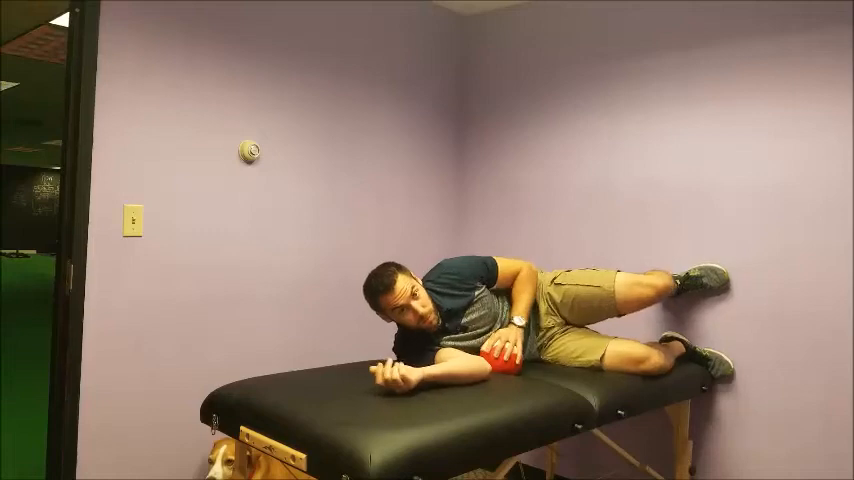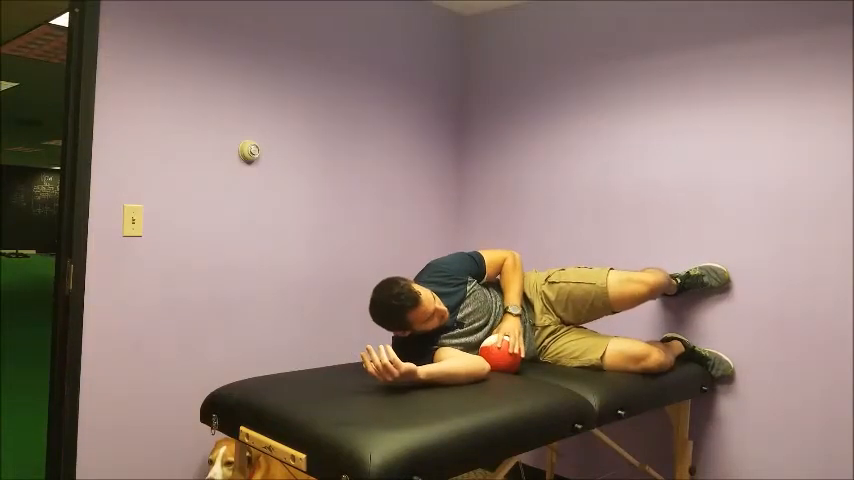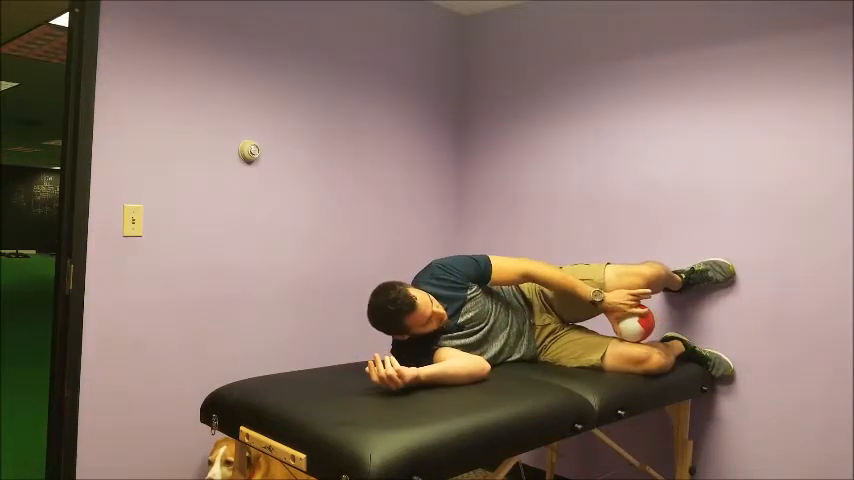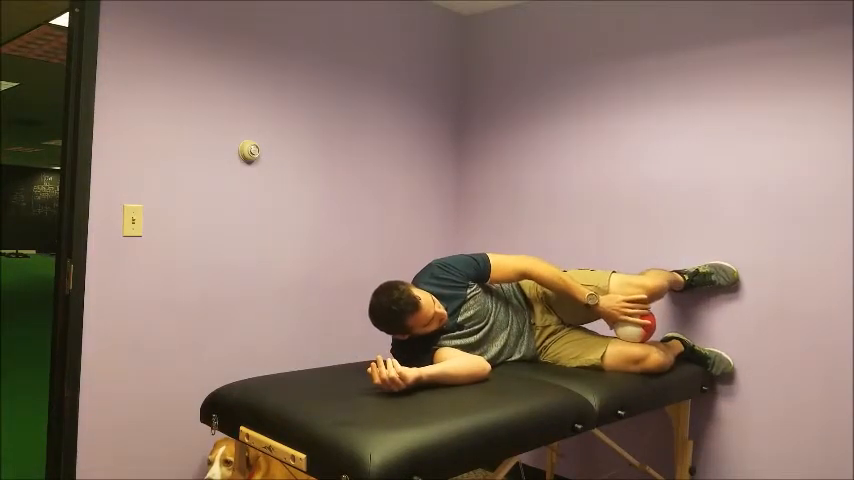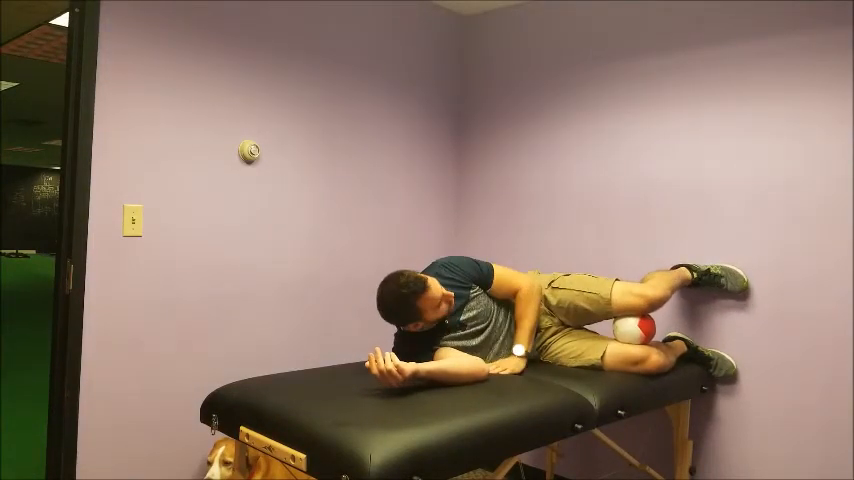
dt=1s
person 1, frame 1
left shoulder: (449, 274)
right shoulder: (414, 349)
left elbow: (527, 271)
right elbow: (479, 367)
left wrist: (516, 324)
right wrist: (416, 378)
left hip: (544, 297)
right hip: (543, 343)
left knee: (651, 287)
right knee: (650, 361)
left ankle: (678, 282)
right ankle: (679, 347)
person 1, frame 2
left shoulder: (440, 273)
right shoulder: (416, 347)
left elbow: (509, 259)
right elbow: (479, 367)
left wrist: (512, 315)
right wrist: (412, 375)
left hip: (538, 294)
right hip: (539, 340)
left knee: (647, 284)
right knee: (652, 359)
left ankle: (675, 283)
right ankle: (678, 347)
person 1, frame 3
left shoulder: (441, 273)
right shoulder: (416, 348)
left elbow: (527, 268)
right elbow: (479, 367)
left wrist: (600, 299)
right wrist: (410, 377)
left hip: (540, 297)
right hip: (541, 340)
left knee: (646, 275)
right knee: (653, 360)
left ankle: (679, 279)
right ankle: (679, 347)
person 1, frame 4
left shoulder: (440, 274)
right shoulder: (415, 349)
left elbow: (525, 265)
right elbow: (479, 367)
left wrist: (595, 300)
right wrist: (411, 377)
left hip: (539, 298)
right hip: (541, 342)
left knee: (646, 288)
right knee: (651, 360)
left ankle: (681, 279)
right ankle: (679, 347)
person 1, frame 5
left shoulder: (447, 270)
right shoulder: (416, 346)
left elbow: (527, 286)
right elbow: (477, 368)
left wrist: (517, 351)
right wrist: (410, 372)
left hip: (544, 298)
right hip: (544, 344)
left knee: (646, 297)
right knee: (651, 361)
left ankle: (687, 274)
right ankle: (680, 347)
